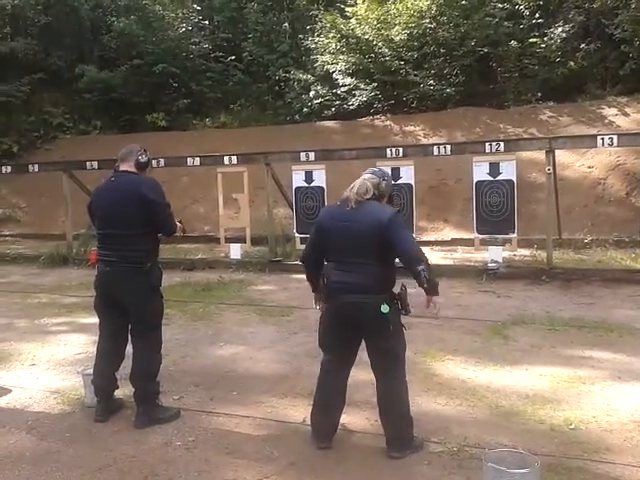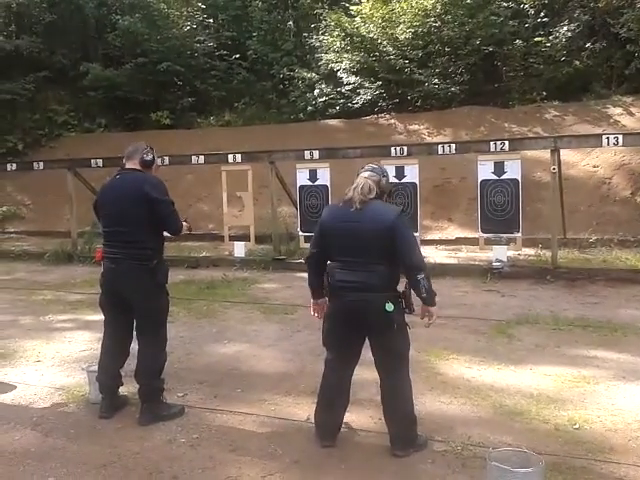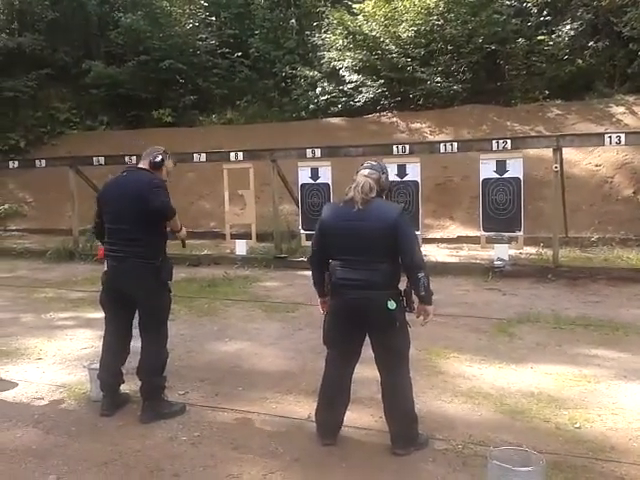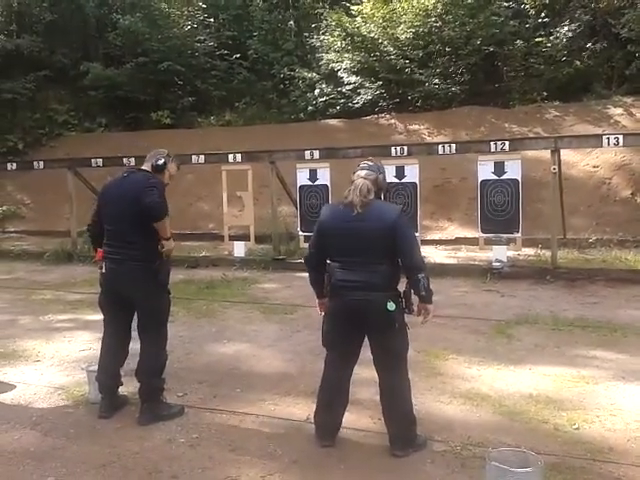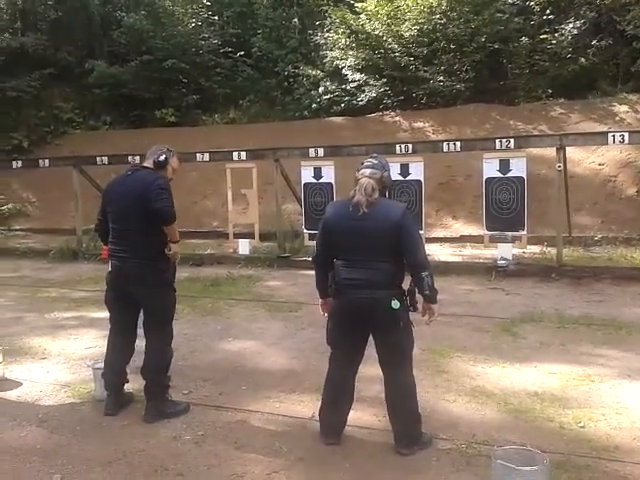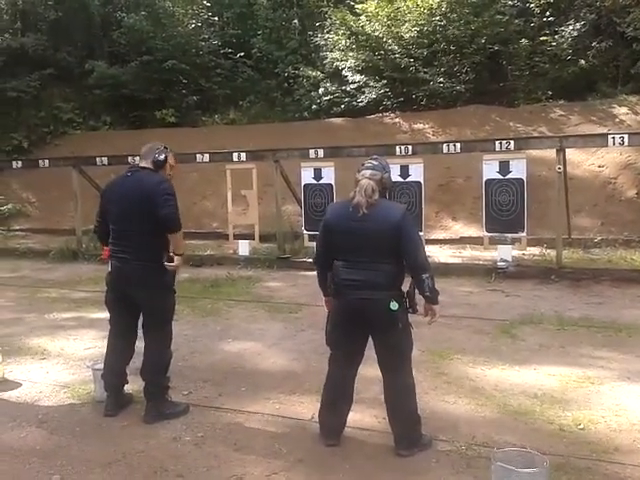
dt=0.3s
person 1, frame 1
left shoulder: (328, 215)
right shoulder: (387, 216)
left elbow: (310, 257)
right elbow: (412, 256)
left wrist: (318, 289)
right wrist: (430, 288)
left hip: (337, 303)
right hip: (377, 305)
left knee: (333, 368)
right knee: (390, 372)
left ankle: (322, 434)
right ankle: (400, 441)
person 1, frame 2
left shoulder: (330, 215)
right shoulder: (392, 216)
left elbow: (314, 259)
right elbow: (412, 262)
left wrist: (318, 295)
right wrist: (428, 299)
left hip: (341, 303)
right hip: (381, 304)
left knee: (337, 367)
right knee: (394, 372)
left ankle: (326, 432)
right ankle: (403, 440)
person 1, frame 3
left shoulder: (330, 213)
right shoulder: (393, 214)
left elbow: (317, 258)
right elbow: (413, 260)
left wrist: (323, 293)
right wrist: (424, 298)
left hip: (342, 301)
right hip: (383, 302)
left knee: (337, 365)
right knee: (394, 370)
left ankle: (326, 430)
right ankle: (404, 439)
person 1, frame 4
left shoulder: (329, 214)
right shoulder: (392, 215)
left elbow: (313, 260)
right elbow: (413, 261)
left wrist: (321, 294)
right wrist: (424, 296)
left hip: (342, 303)
right hip: (382, 304)
left knee: (336, 367)
right knee: (393, 372)
left ankle: (325, 432)
right ankle: (403, 440)
person 1, frame 5
left shoulder: (334, 212)
right shoulder: (397, 213)
left elbow: (321, 259)
right elbow: (417, 259)
left wrist: (325, 294)
right wrist: (429, 296)
left hip: (346, 301)
right hip: (387, 302)
left knee: (341, 366)
right knee: (398, 369)
left ankle: (330, 430)
right ankle: (408, 438)
person 1, frame 6
left shoulder: (334, 213)
right shoulder: (397, 214)
left elbow: (321, 259)
right elbow: (417, 260)
left wrist: (328, 292)
right wrist: (430, 297)
left hip: (345, 302)
right hip: (385, 303)
left knee: (340, 366)
right knee: (397, 371)
left ankle: (330, 431)
right ankle: (408, 439)
person 2, frame 1
left shoulder: (100, 192)
right shoulder: (147, 186)
right elbow: (167, 227)
right wrist: (176, 226)
left hip: (106, 273)
right hip: (139, 275)
left knee: (109, 336)
right knee: (146, 340)
left ankle: (104, 402)
right ankle: (147, 407)
person 2, frame 2
left shoulder: (105, 190)
right shoulder: (150, 184)
right elbow: (172, 225)
right wrist: (182, 226)
left hip: (112, 271)
right hip: (144, 273)
left knee: (114, 334)
right knee: (151, 338)
left ankle: (108, 399)
right ankle: (151, 404)
person 2, frame 3
left shoulder: (109, 186)
right shoulder: (150, 182)
left elbow: (99, 229)
right elbow: (163, 208)
right wrist: (178, 228)
left hip: (114, 269)
right hip: (147, 271)
left knee: (115, 332)
right knee: (154, 336)
left ankle: (110, 396)
right ankle: (153, 402)
person 2, frame 4
left shoulder: (110, 187)
right shoulder: (149, 183)
left elbow: (94, 230)
right elbow: (155, 208)
right wrist: (166, 238)
left hip: (112, 271)
right hip: (145, 273)
left knee: (114, 334)
right knee: (153, 338)
left ankle: (108, 399)
right ankle: (151, 404)
person 2, frame 5
left shoulder: (114, 185)
right shoulder: (155, 182)
left elbow: (102, 228)
right elbow: (164, 212)
right wrist: (175, 240)
left hip: (118, 270)
right hip: (151, 271)
left knee: (120, 332)
right knee: (158, 337)
left ankle: (114, 396)
right ankle: (157, 402)
person 2, frame 6
left shoulder: (112, 187)
right shoulder: (159, 184)
left elbow: (101, 231)
right elbow: (170, 220)
right wrist: (178, 252)
left hip: (119, 271)
right hip: (152, 272)
left knee: (119, 333)
right knee: (157, 338)
left ankle: (113, 397)
right ankle: (156, 403)
